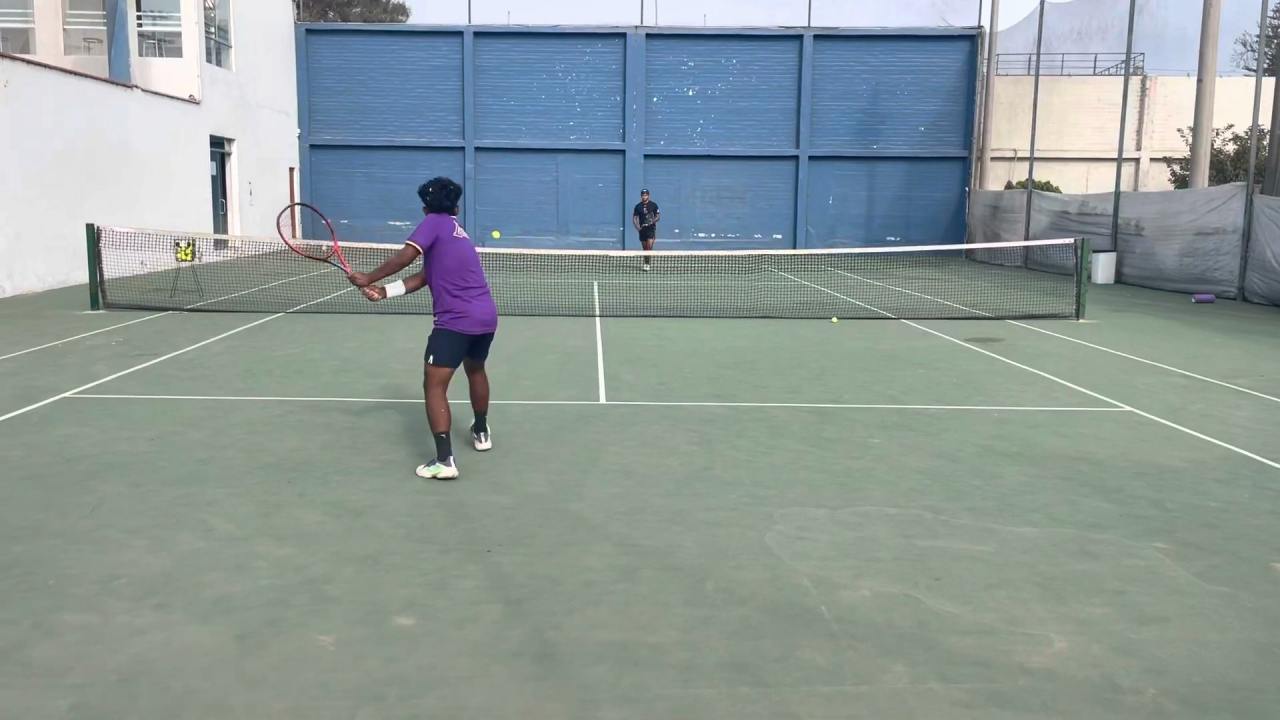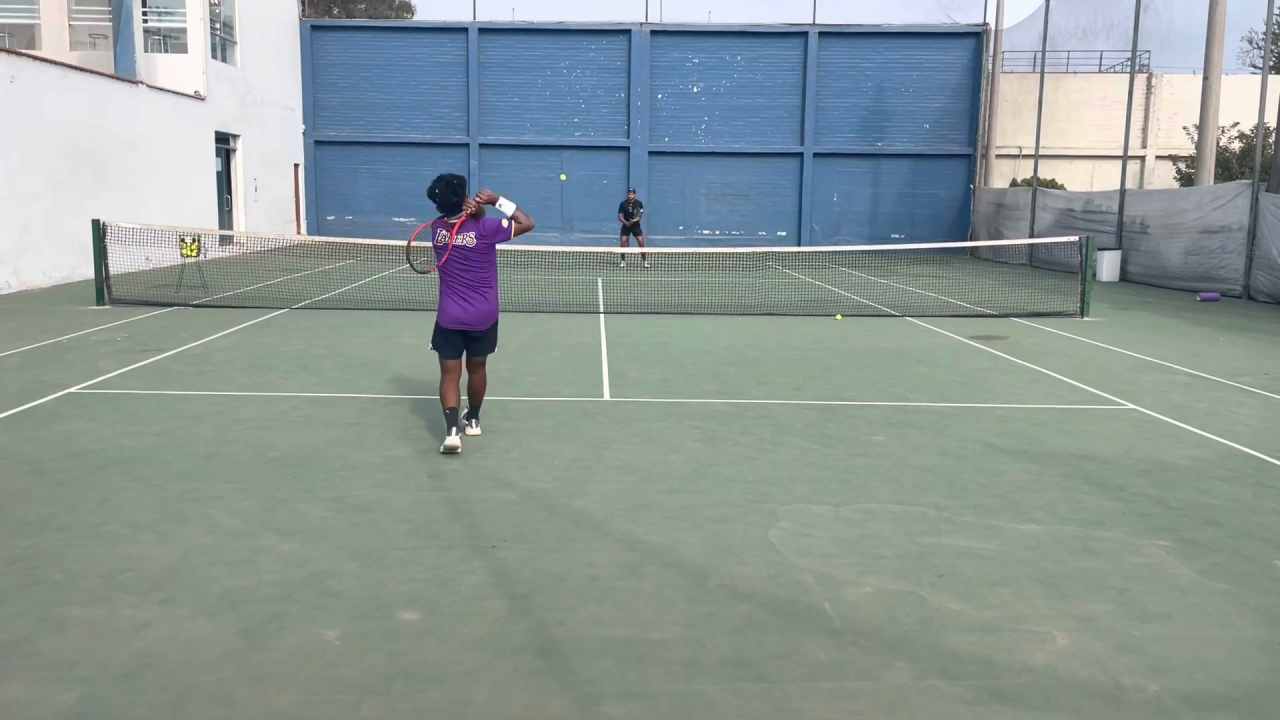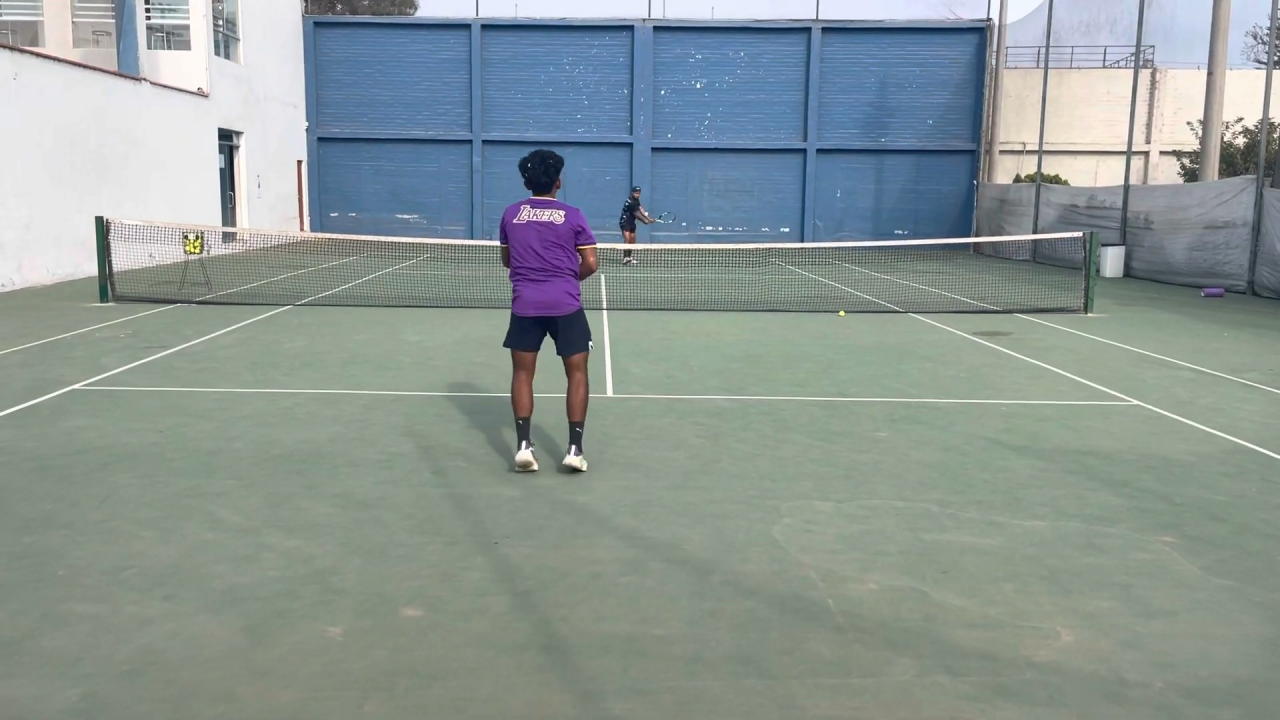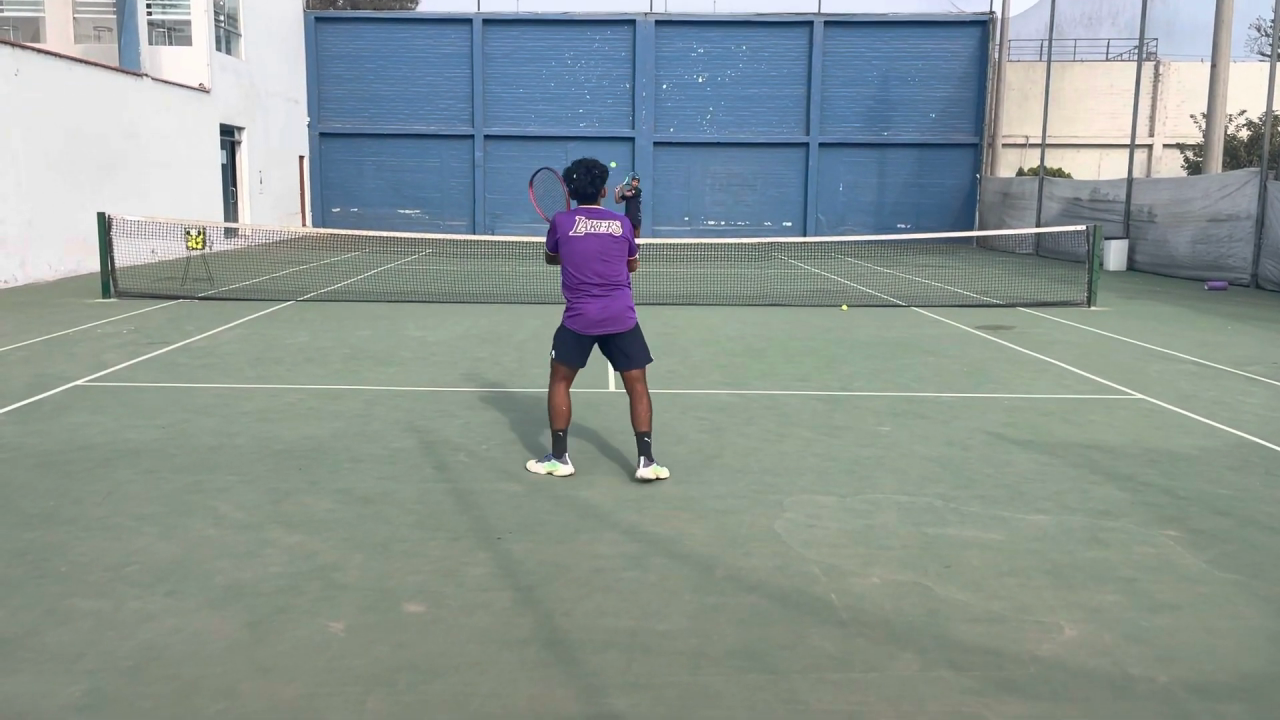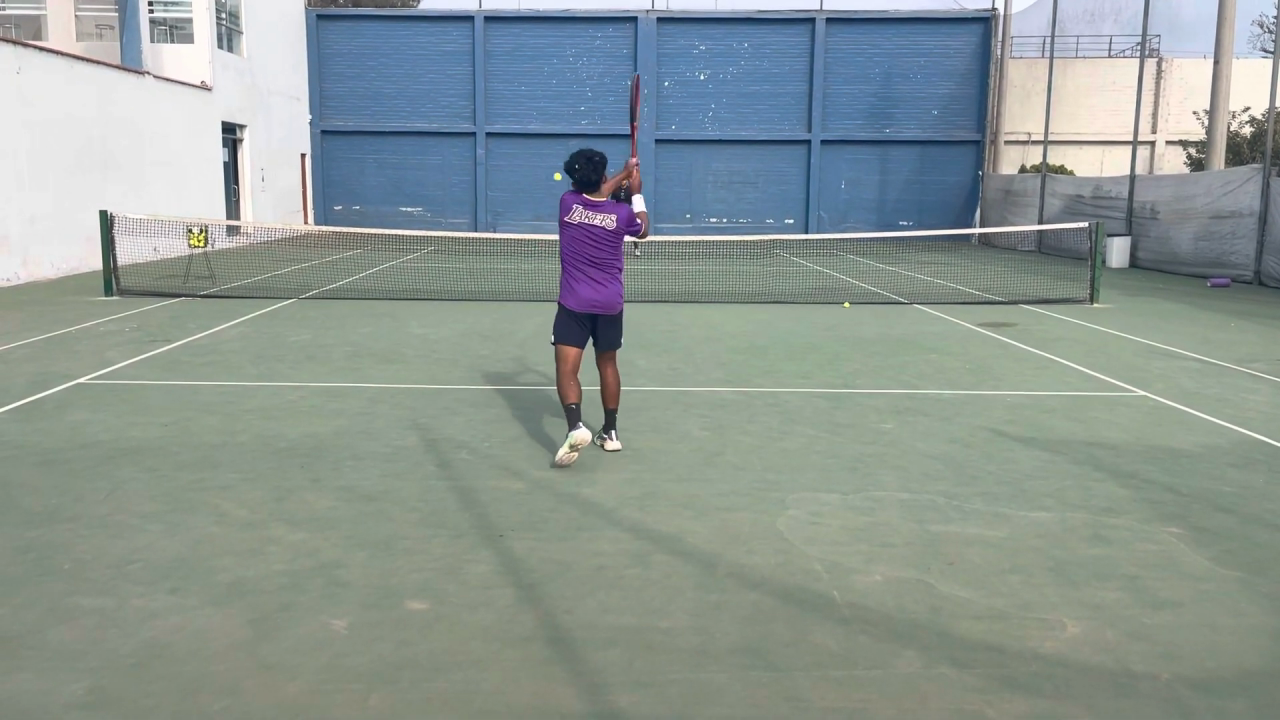
dt=1s
person 1, frame 1
left shoulder: (434, 223)
right shoulder: (458, 234)
left elbow: (405, 257)
right elbow: (424, 278)
left wrist: (368, 280)
right wrist: (385, 291)
left hip: (455, 321)
right hip: (486, 317)
left knee: (435, 387)
right knee: (476, 370)
left ankle: (444, 460)
right ankle: (481, 433)
person 1, frame 2
left shoulder: (436, 228)
right shoulder: (485, 228)
right elbow: (527, 223)
left wrist: (476, 208)
right wrist: (496, 199)
left hip: (449, 316)
right hip: (484, 315)
left knee: (449, 374)
right knee: (476, 367)
left ankle: (452, 430)
right ankle: (472, 420)
person 1, frame 3
left shoulder: (511, 214)
right shoulder: (572, 215)
right elbow: (590, 264)
left hip: (525, 305)
right hip: (565, 305)
left knee: (523, 373)
right knee: (578, 374)
left ankle: (524, 446)
right ankle: (574, 449)
person 1, frame 4
left shoulder: (561, 221)
right shoulder: (621, 224)
left elbow: (550, 258)
left hip: (579, 320)
right hip: (622, 317)
left knee: (559, 381)
right knee: (637, 386)
left ankle: (559, 458)
right ankle: (646, 461)
person 1, frame 5
left shoulder: (567, 202)
right shoulder: (622, 214)
right elbow: (643, 229)
left wrist: (622, 176)
right wrist: (635, 192)
left hip: (573, 302)
right hip: (610, 303)
left knee: (566, 368)
right knee: (607, 365)
left ankle: (576, 427)
right ankle: (610, 433)
